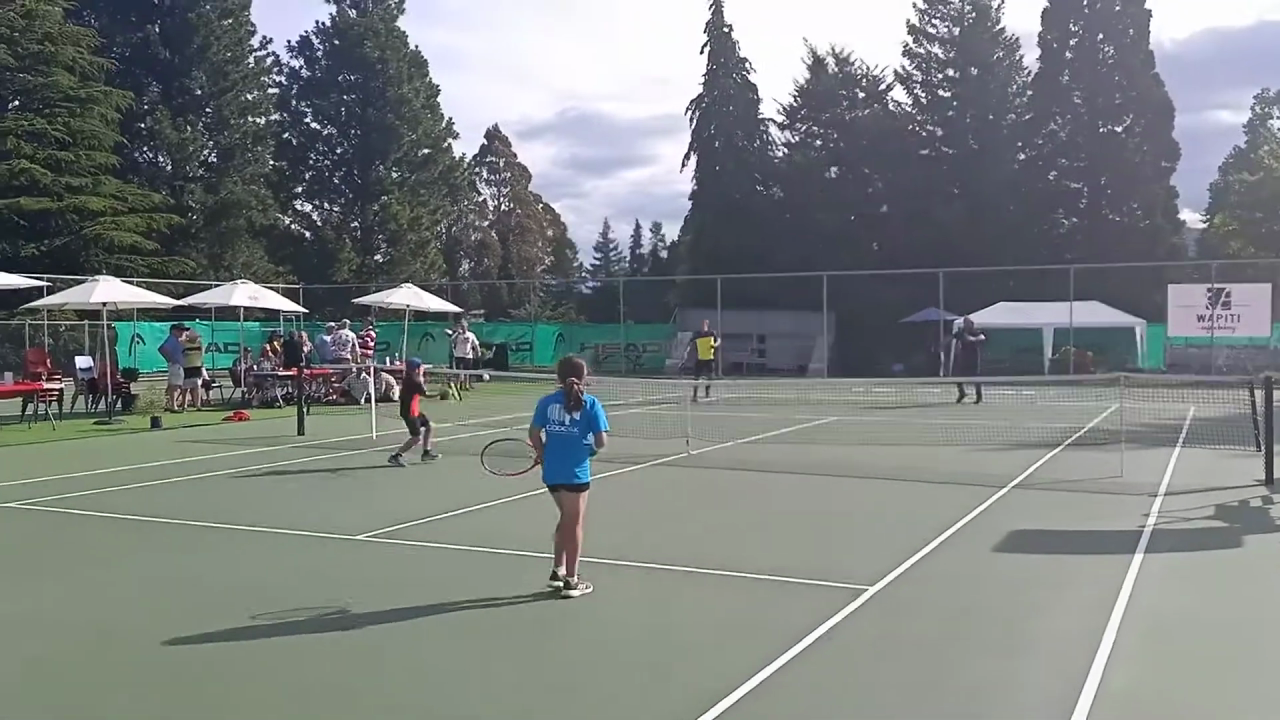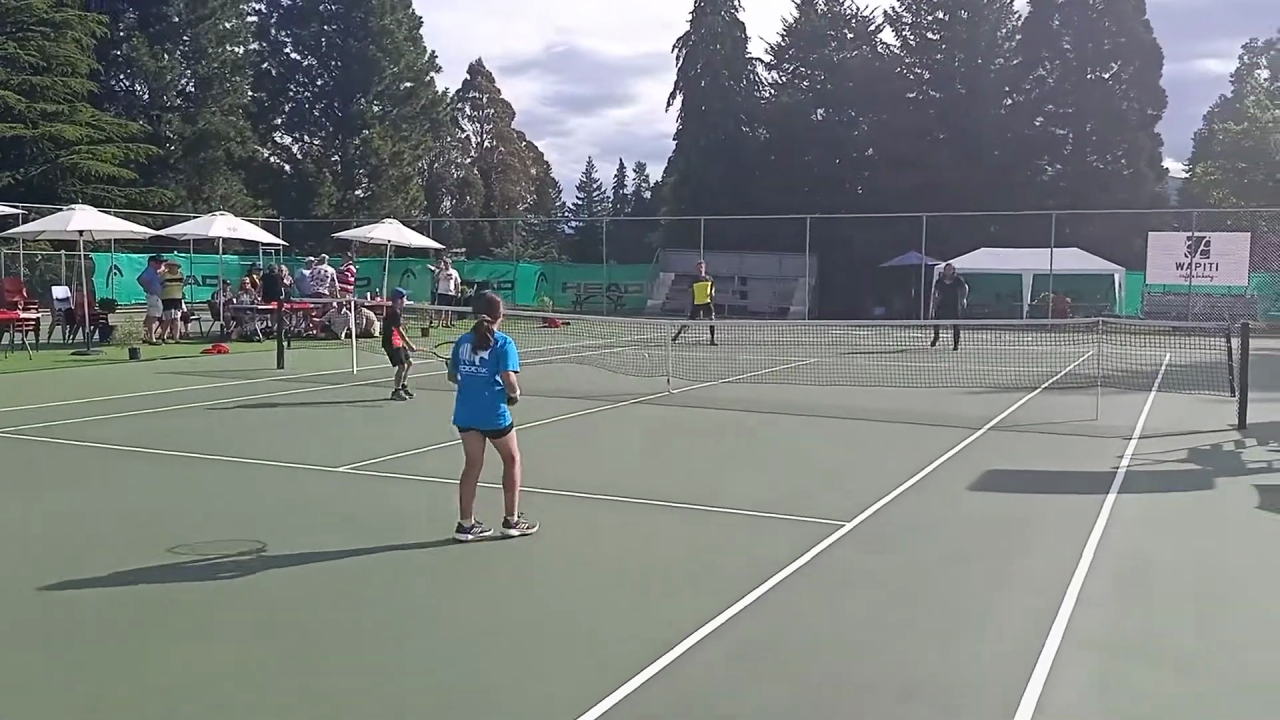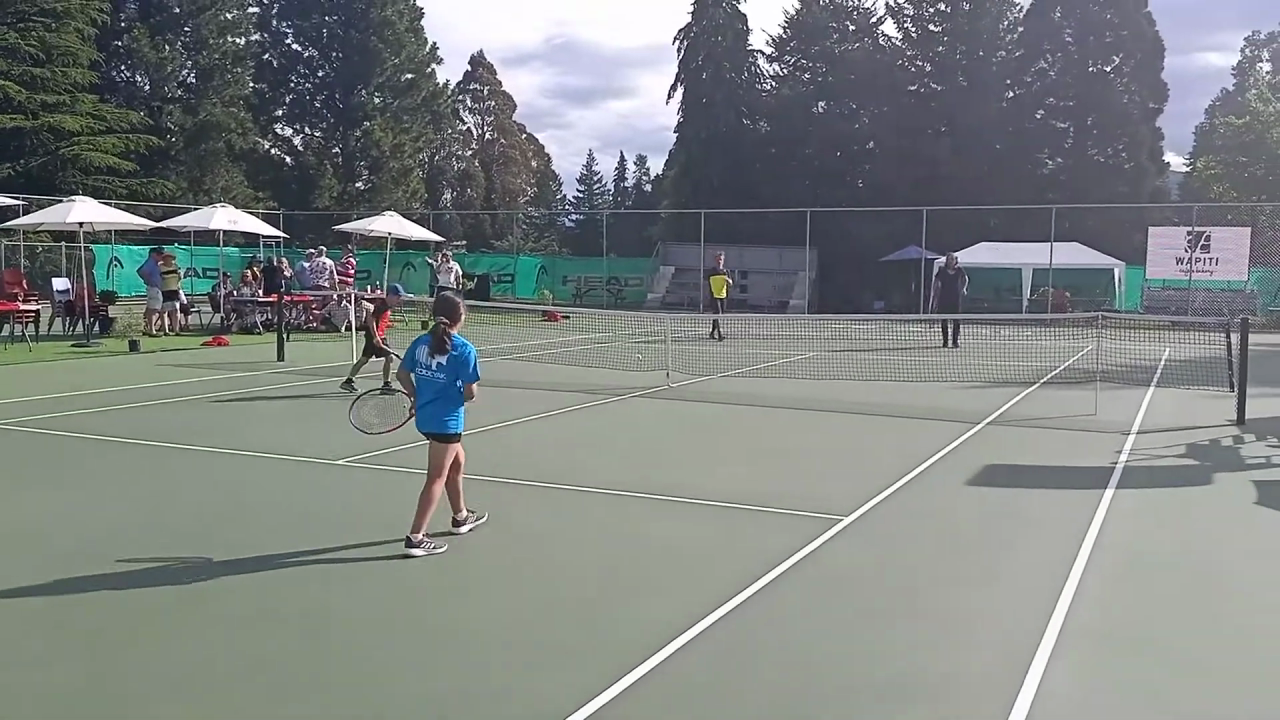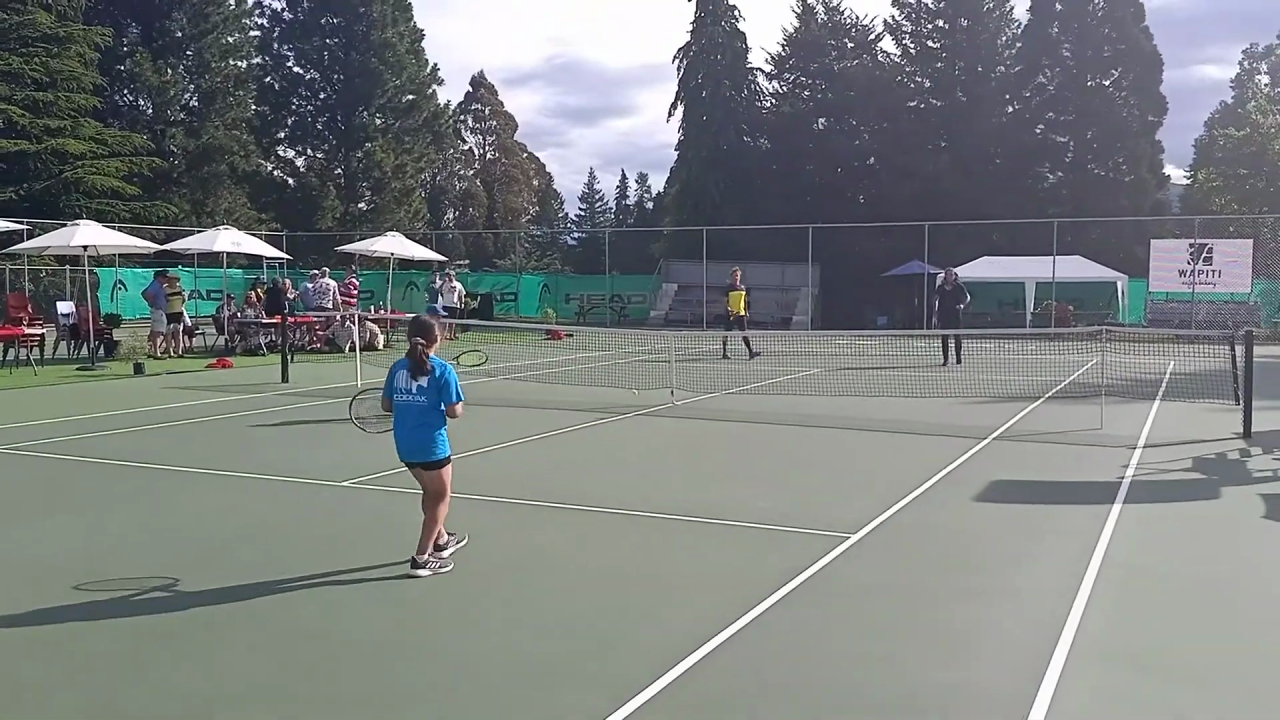
dt=0.5s
person 1, frame 1
left shoulder: (546, 402)
right shoulder: (591, 404)
left elbow: (534, 435)
right elbow: (601, 440)
left wrist: (542, 453)
right wrist: (591, 449)
left hip: (551, 471)
right hip: (575, 471)
left knee: (565, 519)
right knee: (574, 524)
left ankle: (559, 572)
right ankle: (571, 581)
person 1, frame 2
left shoulder: (463, 341)
right shoulder: (504, 343)
left elbow: (452, 375)
right elbow: (508, 379)
right wrist: (515, 393)
left hip: (465, 413)
right hip: (494, 413)
left knee: (472, 465)
right knee: (512, 461)
left ankle: (466, 523)
right ankle: (512, 520)
person 1, frame 3
left shoulder: (420, 342)
right shoulder: (464, 349)
left elbow: (402, 375)
right elbow: (470, 392)
right wrist: (470, 395)
left hip: (425, 416)
right hip: (447, 419)
left knee: (457, 460)
right knee: (437, 477)
left ankle: (460, 516)
right ankle: (416, 538)
person 1, frame 4
left shoulder: (397, 367)
right shoulder: (443, 370)
left elbow: (387, 405)
right elbow: (453, 412)
right wrist: (460, 407)
left hip: (405, 444)
right hip: (431, 443)
left knee: (430, 491)
right knee: (441, 497)
left ankle: (440, 540)
right ankle: (421, 558)
